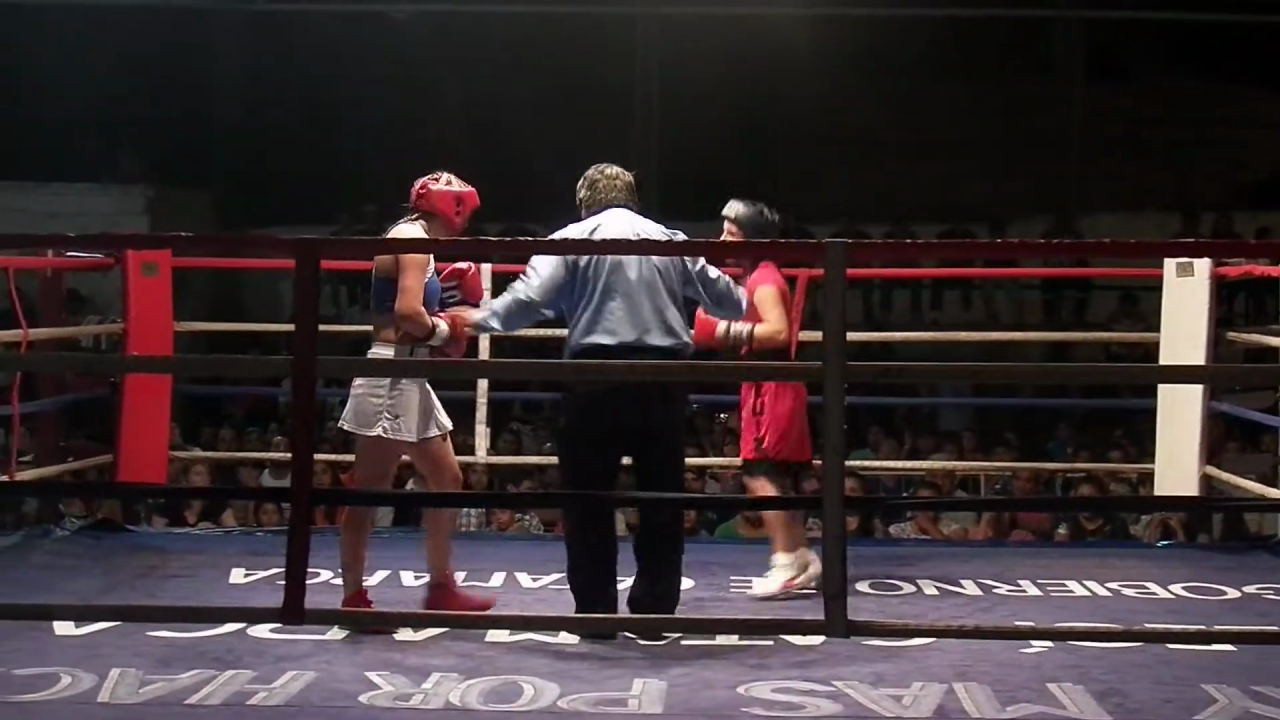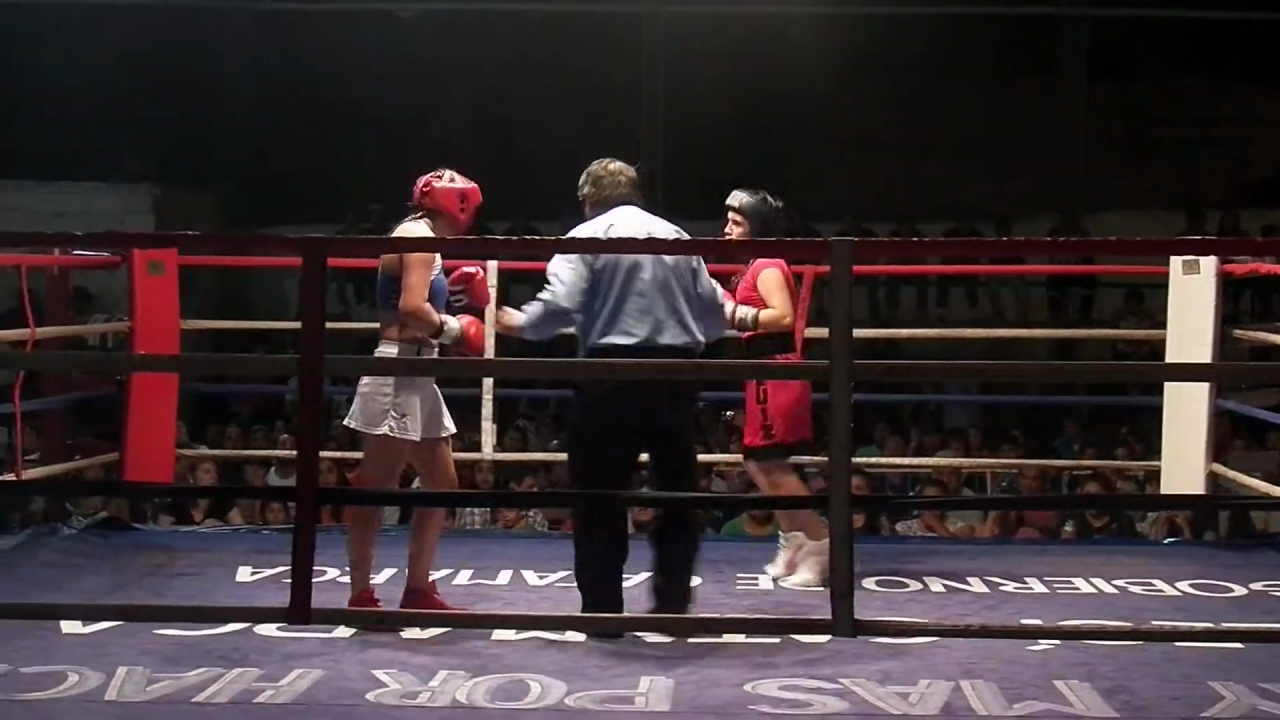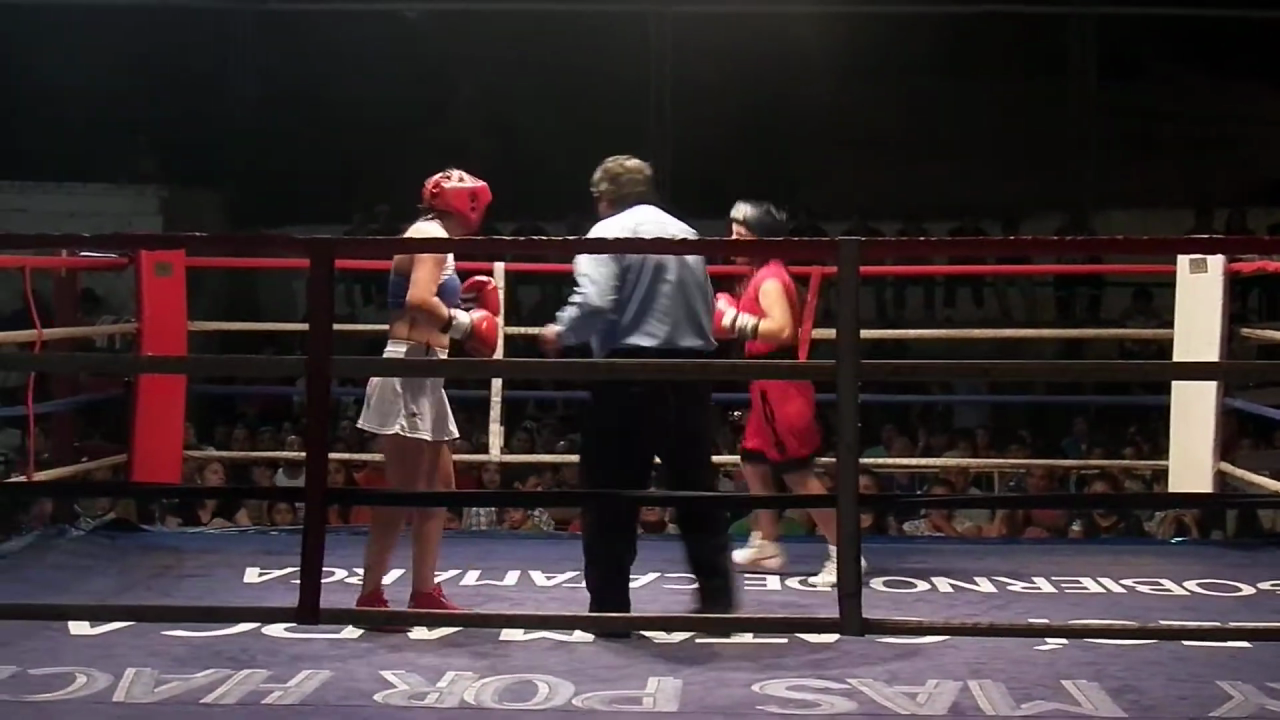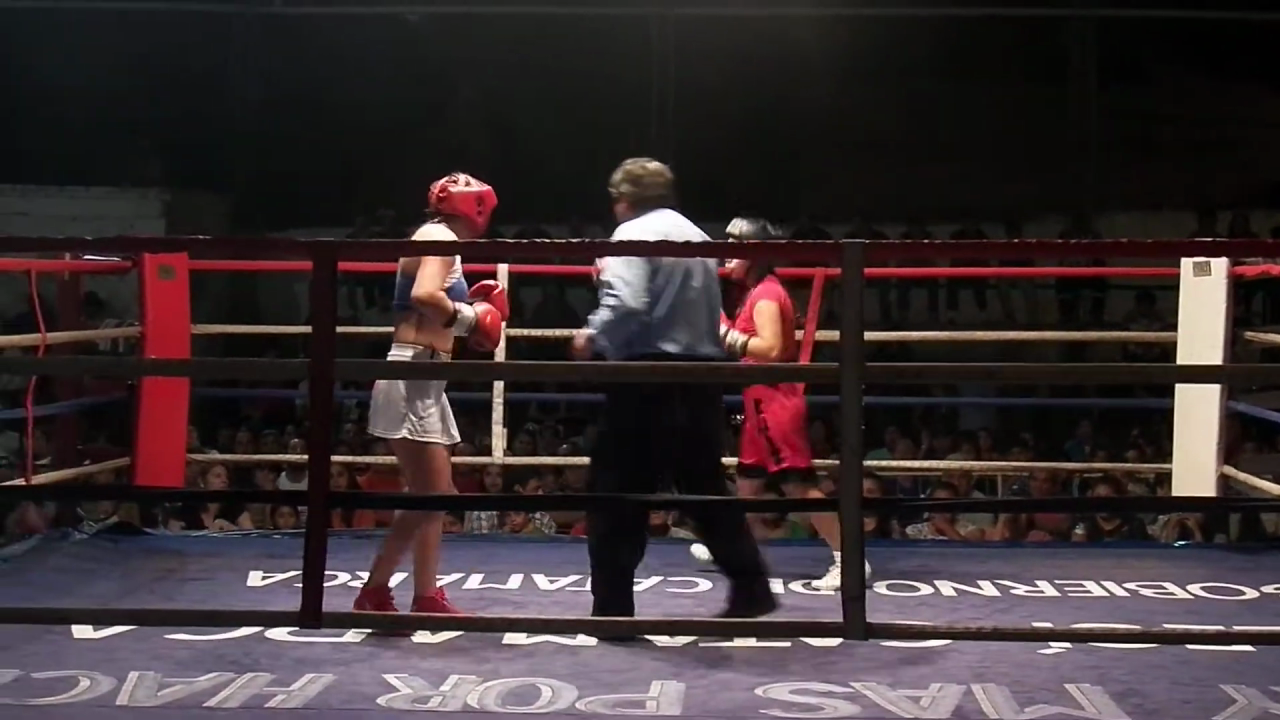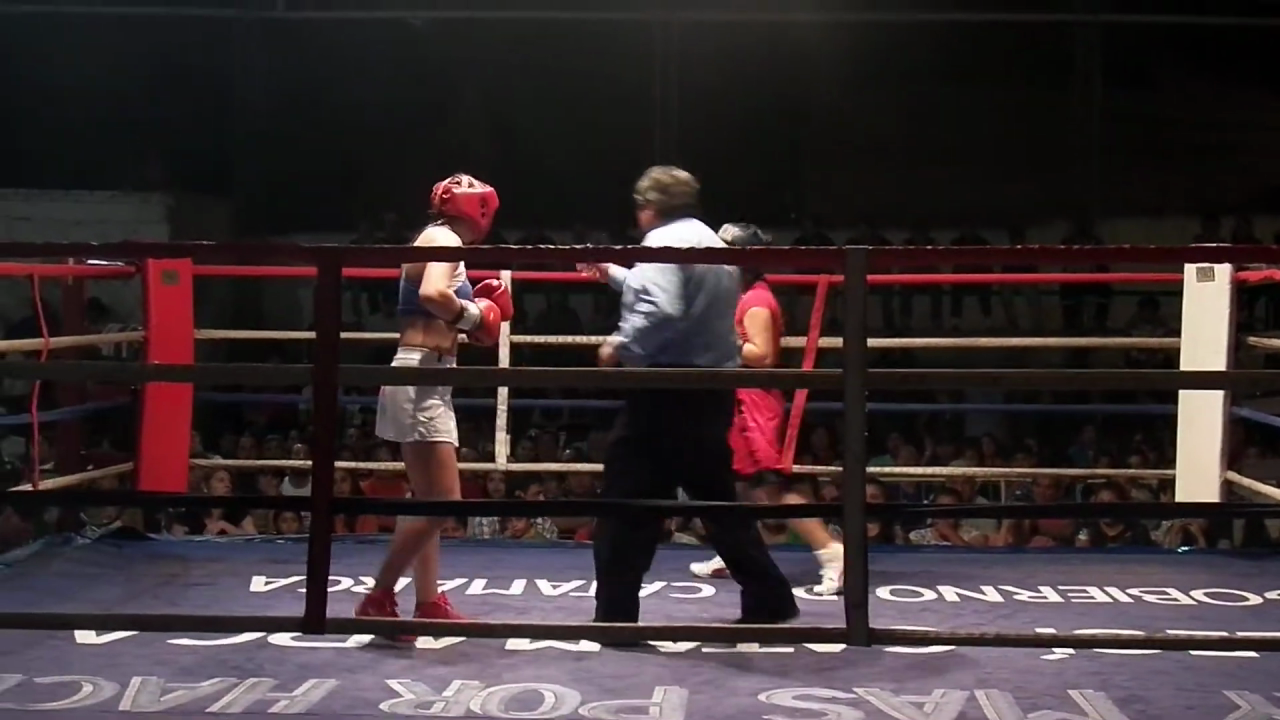
dt=0.1s
person 1, frame 1
left shoulder: (573, 238)
right shoulder: (671, 240)
left elbow: (529, 297)
right elbow: (716, 290)
left wrist: (482, 318)
right wrist: (744, 310)
left hip: (600, 375)
right hip: (663, 376)
left knee: (588, 496)
right knee: (660, 495)
left ankle: (596, 610)
right ankle: (653, 606)
person 1, frame 2
left shoulder: (586, 237)
right shoulder: (677, 239)
left elbow: (560, 304)
right elbow: (712, 306)
left wrist: (520, 322)
right wrist: (707, 333)
left hip: (612, 375)
right hip: (674, 375)
left knee: (598, 495)
right knee: (677, 490)
left ankle: (602, 608)
right ankle: (672, 599)
person 1, frame 3
left shoulder: (608, 233)
right shoulder: (686, 236)
left elbow: (593, 303)
left wrist: (559, 333)
left hip: (630, 374)
right hip: (689, 375)
left knee: (609, 494)
right knee: (694, 486)
left ankle: (610, 606)
right ankle: (714, 587)
person 1, frame 4
left shoulder: (633, 234)
right shoulder: (698, 238)
left elbow: (626, 304)
left wrist: (592, 337)
left hip: (646, 380)
right hip: (699, 379)
left knee: (614, 495)
right knee: (707, 492)
left ankle: (612, 610)
right ankle: (751, 590)
person 1, frame 5
left shoulder: (662, 243)
right shoulder: (713, 246)
left elbow: (660, 310)
left wrist: (620, 345)
right wrist: (613, 274)
left hip: (666, 393)
right hip: (711, 392)
left knee: (623, 503)
right knee: (718, 500)
left ankle: (615, 615)
right ankle: (769, 599)
person 2, frame 1
left shoulder: (411, 239)
right shoulder: (413, 238)
right elbow: (407, 311)
left wrist: (445, 299)
right wrist: (443, 333)
left hip: (408, 375)
right hip: (392, 375)
left knee: (446, 480)
right knee: (369, 491)
left ankle: (441, 588)
right ankle: (354, 598)
person 2, frame 2
left shoulder: (417, 238)
right shoulder: (419, 237)
right elbow: (411, 308)
left wrist: (451, 301)
right wrist: (453, 331)
left hip: (414, 375)
right hip: (398, 374)
left knee: (443, 484)
right knee: (376, 490)
left ankle: (418, 591)
right ankle: (361, 596)
person 2, frame 3
left shoulder: (428, 239)
right shoulder: (431, 235)
right elbow: (418, 300)
left wrist: (460, 307)
right wrist: (464, 323)
left hip: (422, 375)
right hip: (409, 372)
left knee: (435, 491)
right knee: (404, 493)
left ankle: (424, 593)
right ankle: (372, 594)
person 2, frame 4
left shoulder: (435, 241)
right shoulder: (439, 239)
right elbow: (424, 296)
left wrist: (465, 309)
right wrist: (469, 318)
left hip: (424, 379)
right hip: (412, 375)
left knee: (437, 496)
right knee: (430, 497)
left ankle: (426, 596)
right ankle: (375, 591)
person 2, frame 5
left shoulder: (433, 243)
right shoulder: (445, 240)
right elbow: (434, 294)
left wrist: (467, 323)
right wrist: (473, 315)
left hip: (424, 378)
right hip: (421, 379)
left knee: (431, 498)
right knee: (442, 499)
left ankle: (429, 603)
right ankle: (381, 595)
person 3, frame 1
left shoulder: (762, 278)
right shoulder: (754, 276)
left elbow: (776, 331)
left wrist: (726, 331)
right wrist: (719, 330)
left hip: (770, 385)
right hip: (763, 382)
left knee: (760, 475)
right knee: (778, 477)
left ankle: (788, 562)
right ankle: (803, 561)
person 3, frame 2
left shoulder: (766, 267)
right shoulder: (756, 266)
left elbow: (783, 317)
left wrist: (732, 312)
right wrist: (730, 312)
left knee: (770, 462)
right knee: (758, 462)
left ankle: (816, 546)
right ankle: (794, 545)
person 3, frame 3
left shoulder: (771, 278)
right shoulder: (762, 277)
left elbow: (781, 330)
left wrist: (735, 319)
right wrist: (732, 321)
left hip: (779, 382)
right hip: (769, 382)
left knee: (798, 472)
right knee: (754, 465)
left ankle: (843, 555)
right ankle: (764, 546)
person 3, frame 4
left shoulder: (766, 296)
right shoulder: (757, 292)
left elbow: (770, 351)
left wrist: (726, 335)
right wrist: (727, 338)
left hip: (773, 396)
right hip: (763, 396)
left knee: (796, 482)
right knee: (748, 478)
left ankle: (847, 560)
person 3, frame 5
left shoulder: (756, 301)
right shoulder: (748, 297)
left elbow: (763, 355)
left hip: (755, 400)
right hip: (747, 399)
left knee: (771, 488)
right knee: (741, 483)
left ankle: (832, 556)
